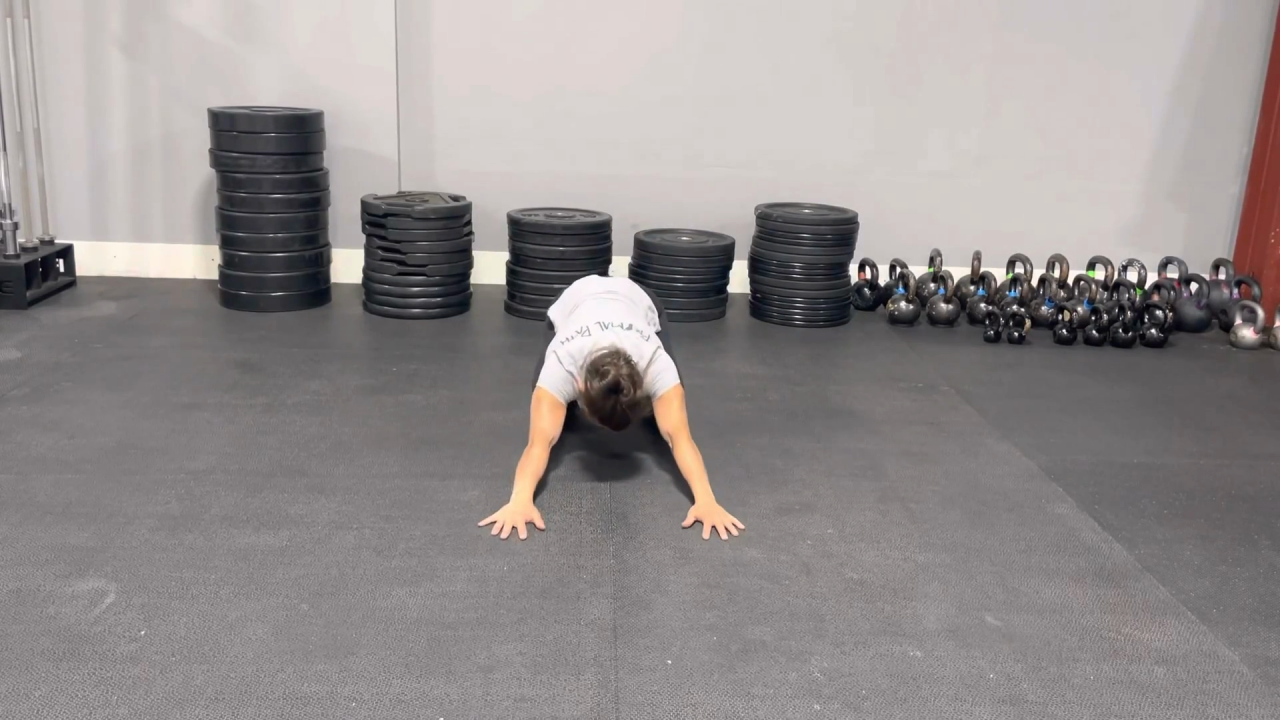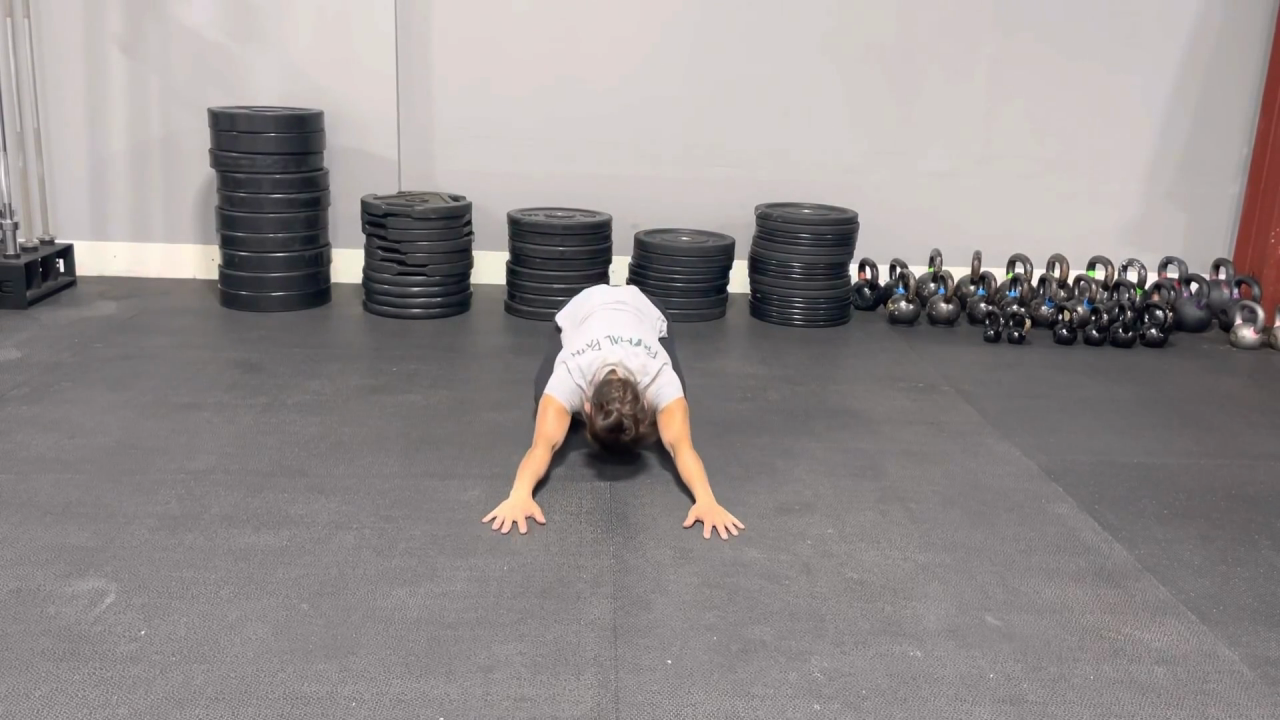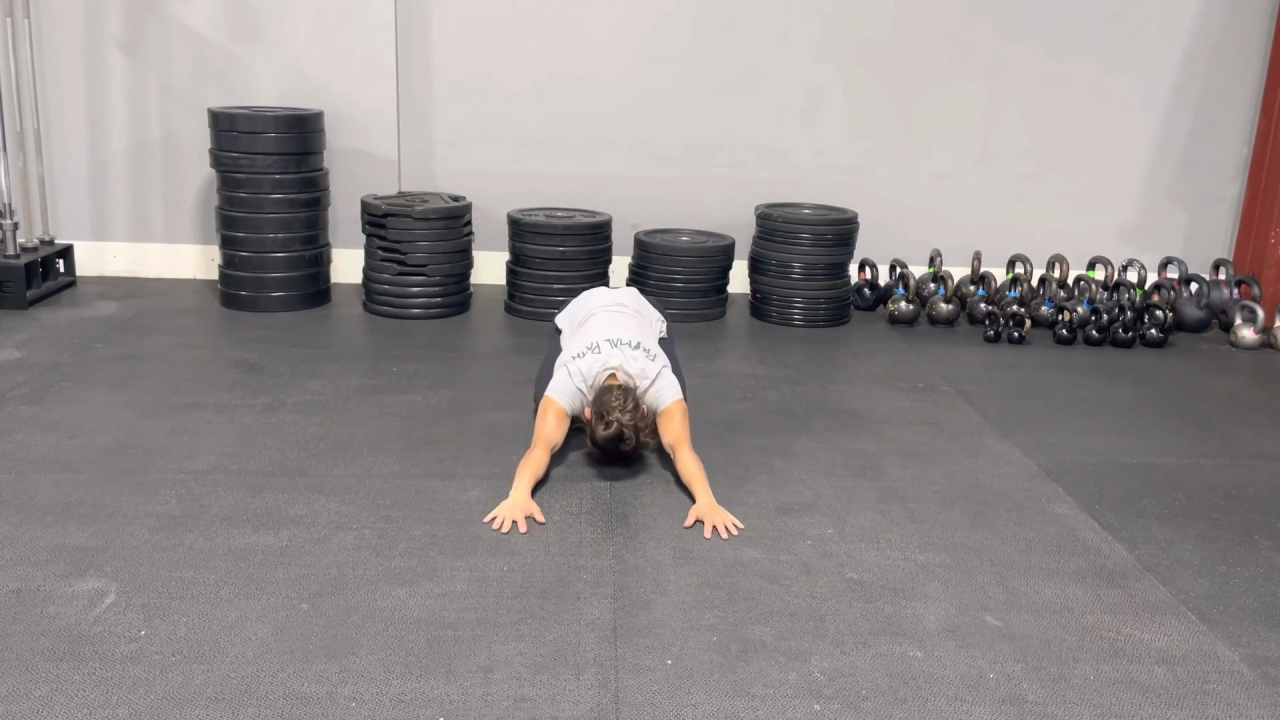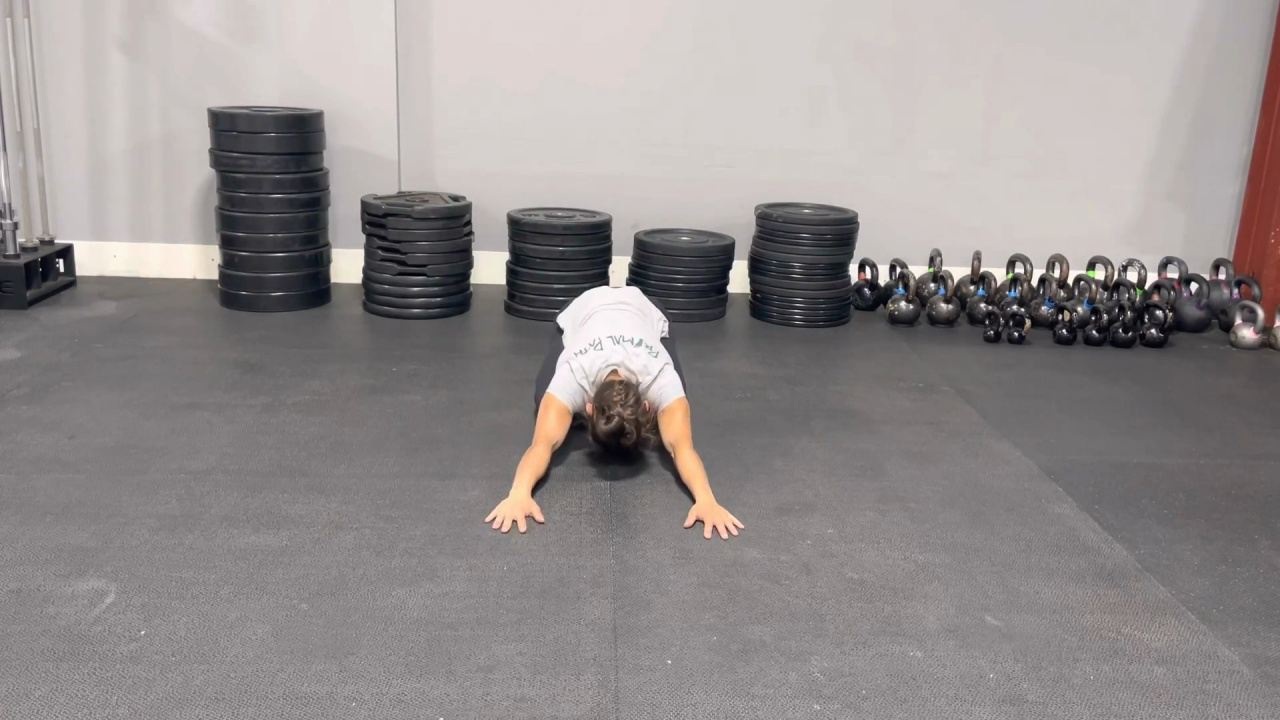
dt=0.4s
person 1, frame 1
left shoulder: (655, 362)
right shoulder: (563, 364)
left elbow: (679, 437)
right elbow: (540, 442)
left wrist: (706, 500)
right wrist: (519, 500)
left hip: (638, 301)
right hip: (573, 303)
left knee: (666, 410)
right knee: (549, 410)
person 1, frame 2
left shoulder: (658, 377)
right shoulder: (572, 376)
left elbow: (681, 446)
right elbow: (543, 445)
left wrist: (706, 501)
right wrist: (519, 496)
left hip: (643, 310)
right hip: (580, 311)
left knee: (675, 408)
right knee: (547, 406)
person 1, frame 3
left shoulder: (657, 381)
right shoulder: (572, 379)
left elbow: (681, 446)
right elbow: (542, 446)
left wrist: (706, 500)
right wrist: (518, 495)
left hip: (643, 312)
right hip: (580, 312)
left knee: (675, 408)
right knee: (546, 406)
person 1, frame 4
left shoulder: (660, 378)
right shoulder: (574, 376)
left elbow: (681, 445)
right elbow: (542, 443)
left wrist: (706, 500)
right wrist: (518, 495)
left hip: (645, 312)
right hip: (581, 313)
left knee: (671, 414)
right knee: (546, 406)
